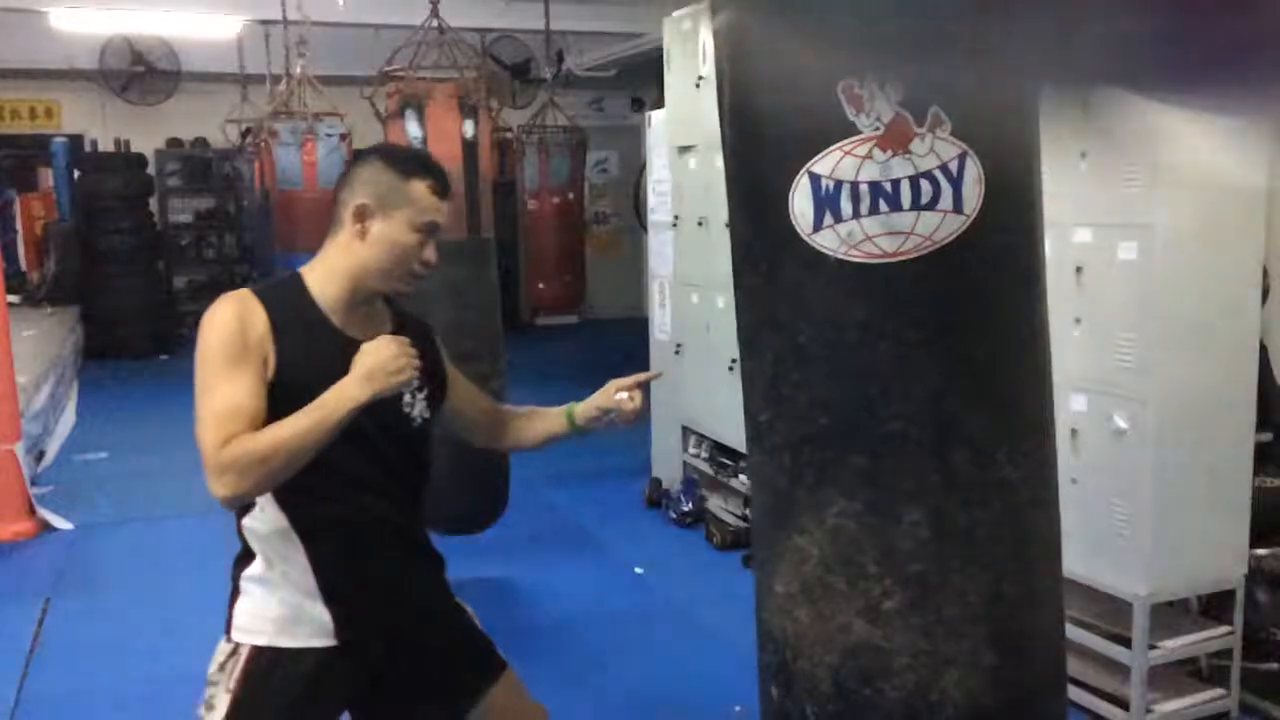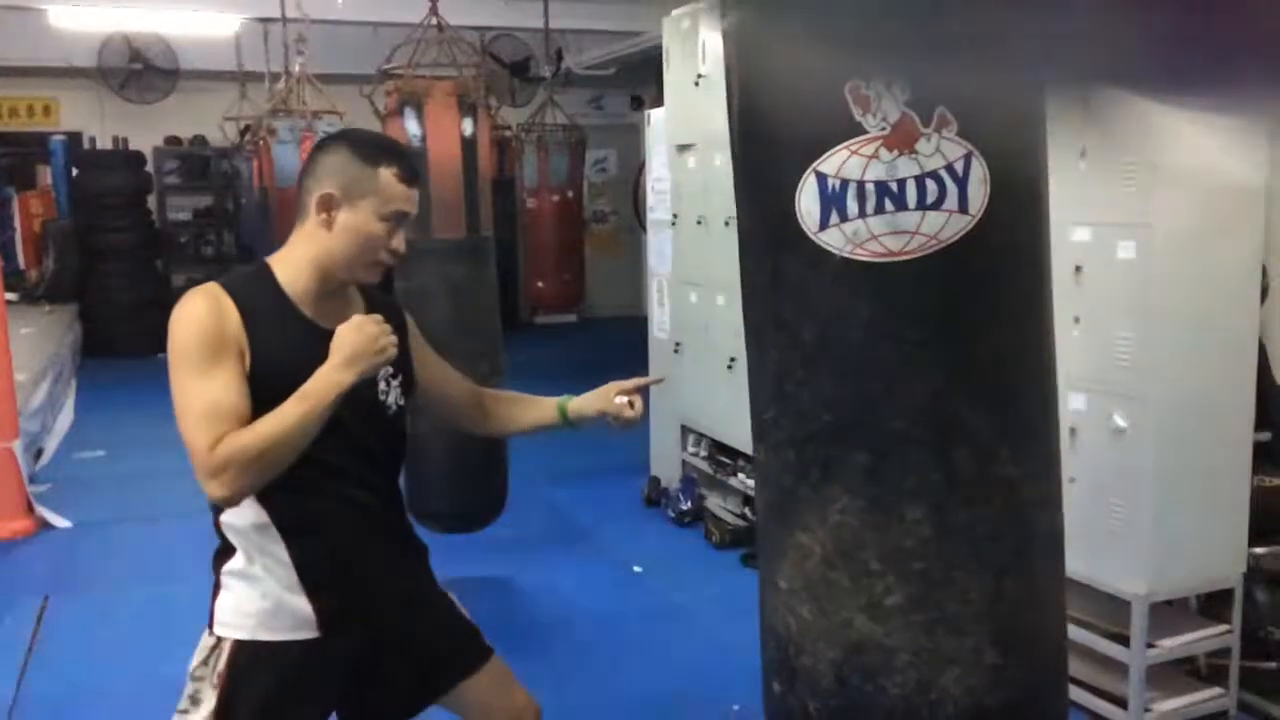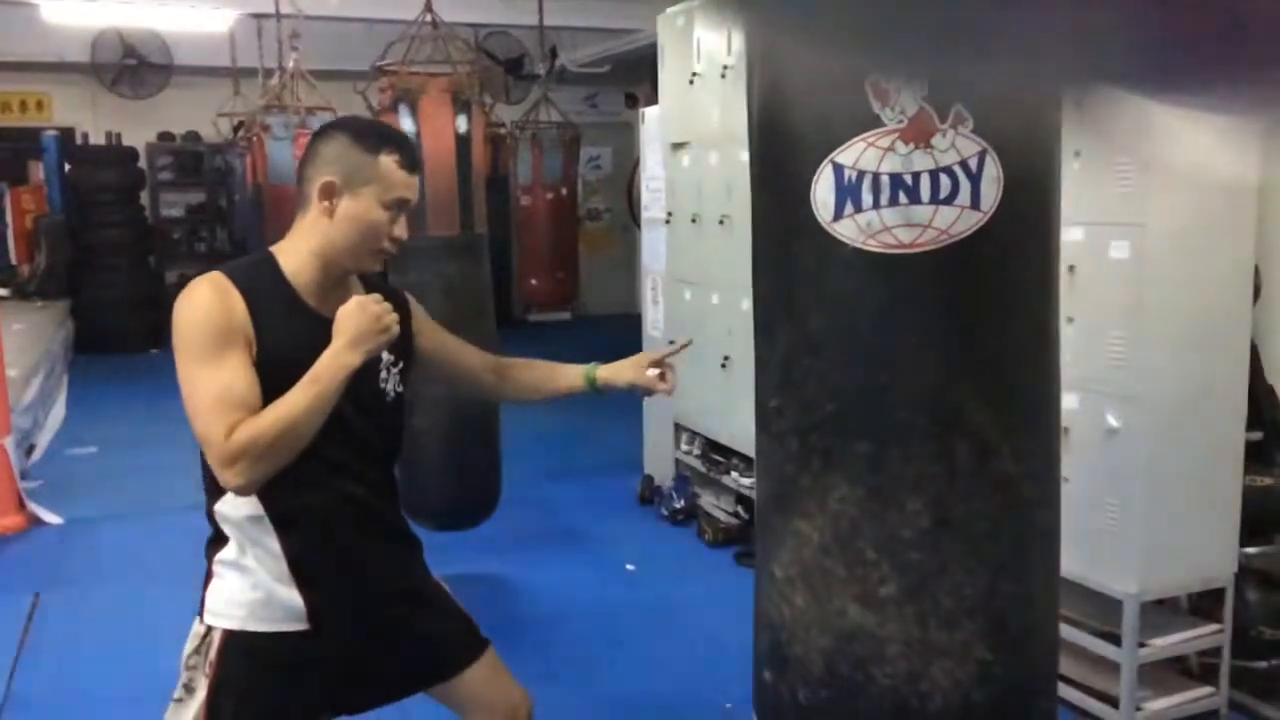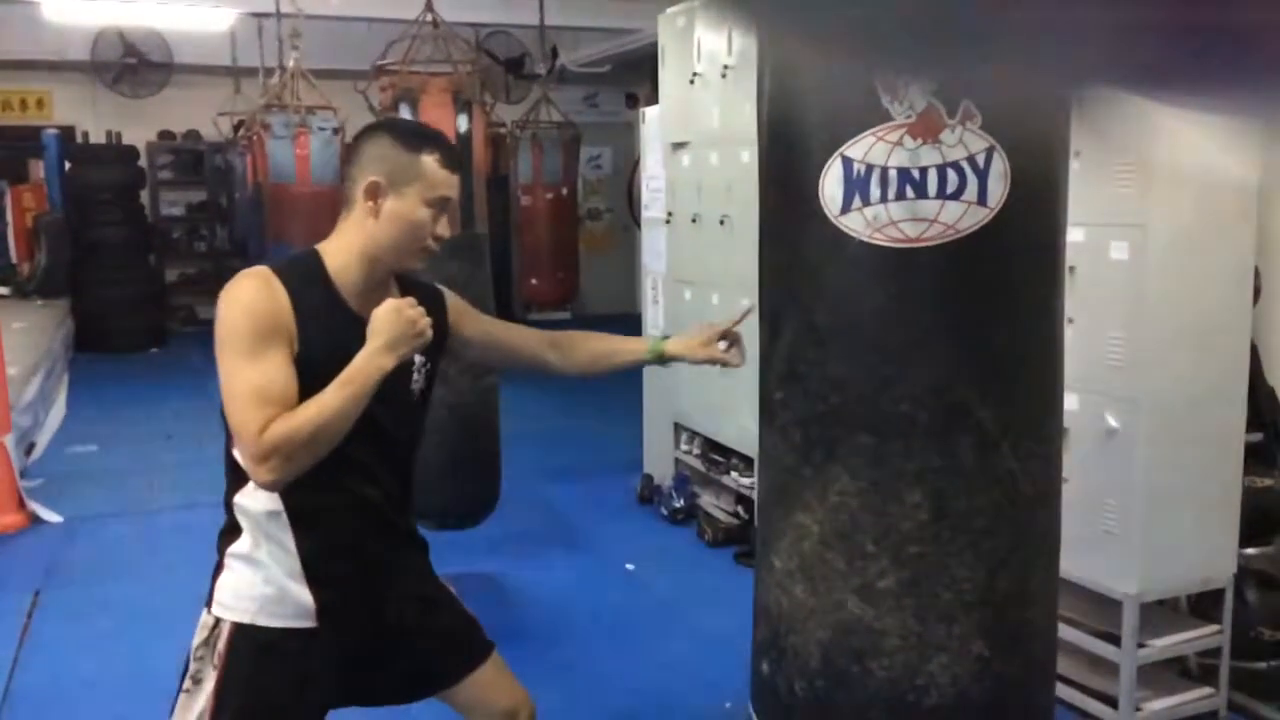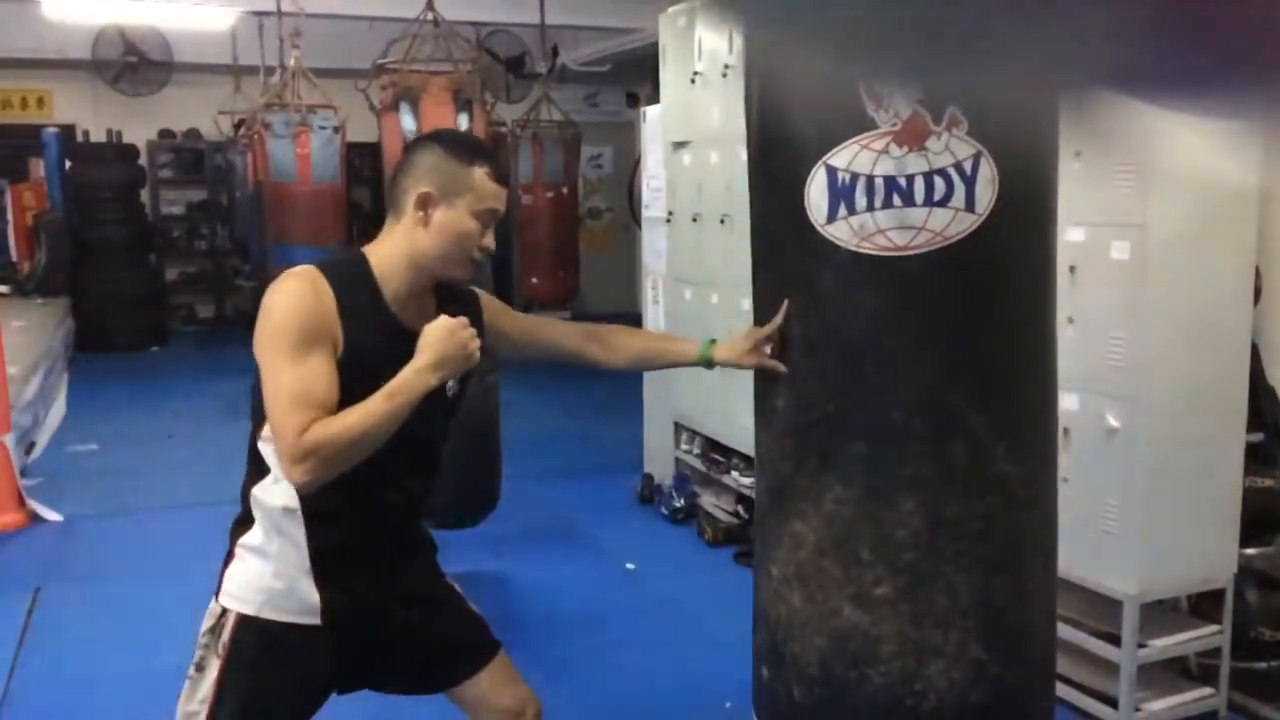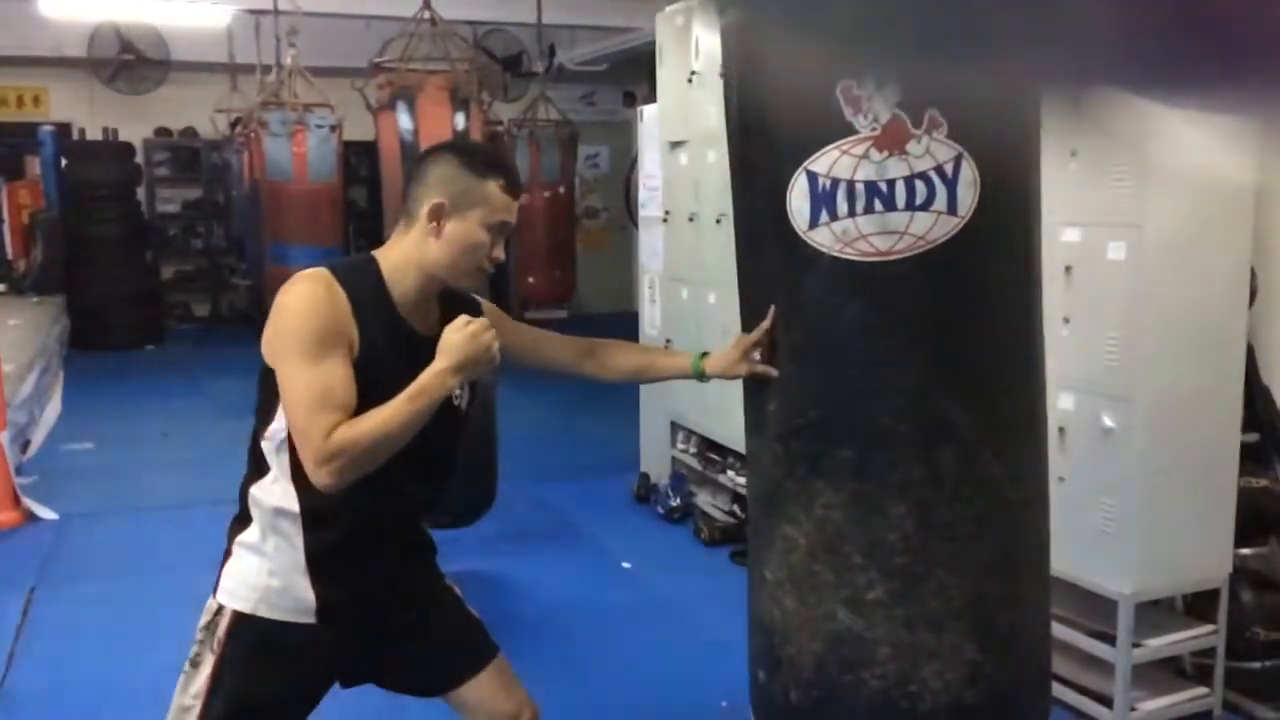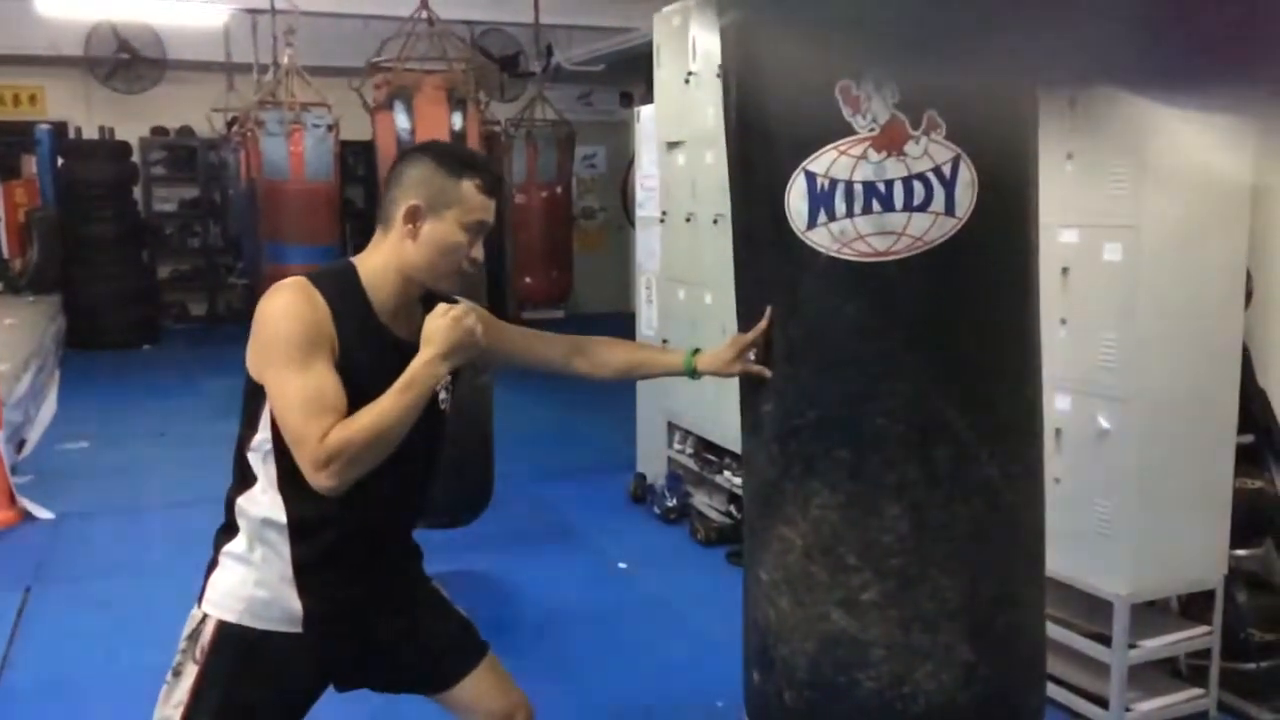
dt=0.4s
person 1, frame 1
left shoulder: (413, 338)
right shoulder: (245, 318)
left elbow: (493, 426)
right elbow: (229, 477)
left wrist: (583, 414)
right wrist: (356, 388)
left hip: (409, 597)
right hip: (292, 621)
person 1, frame 2
left shoulder: (386, 320)
right shoulder: (214, 313)
left elbow: (475, 407)
right elbow: (223, 477)
left wrist: (577, 407)
right wrist: (339, 371)
left hip: (392, 583)
right hip: (275, 614)
person 1, frame 3
left shoulder: (390, 307)
right shoulder: (218, 302)
left elbow: (494, 375)
right elbow: (238, 465)
left wrist: (605, 374)
right wrist: (345, 354)
left hip: (386, 574)
right hip: (268, 604)
person 1, frame 4
left shoulder: (428, 305)
right shoulder: (262, 296)
left elbow: (549, 348)
right elbow: (269, 460)
left wrist: (669, 347)
right wrist: (379, 355)
left hip: (391, 573)
right hip: (276, 600)
person 1, frame 5
left shoulder: (463, 309)
right shoulder: (306, 296)
left elbow: (591, 341)
right elbow: (303, 461)
left wrist: (713, 351)
right wrist: (425, 370)
left hip: (398, 569)
right hip: (284, 592)
person 1, frame 6
left shoulder: (466, 314)
right shoulder: (318, 299)
left elbow: (585, 355)
right elbow: (328, 464)
left wrist: (705, 363)
right wrist: (448, 371)
left hip: (397, 568)
right hip: (283, 588)
person 1, frame 7
left shoulder: (448, 317)
right shoulder: (298, 308)
left elbow: (576, 354)
right elbow: (329, 467)
left wrist: (696, 361)
right wrist: (434, 361)
left hip: (386, 575)
right hip: (271, 595)
